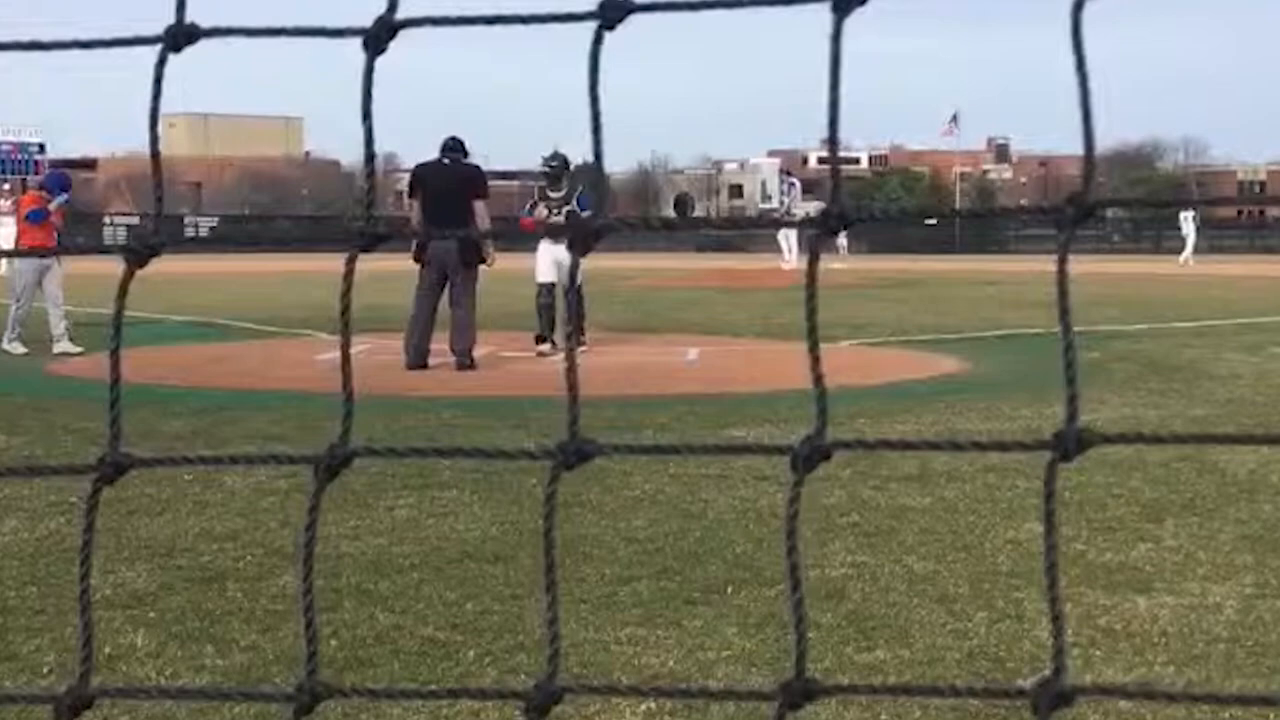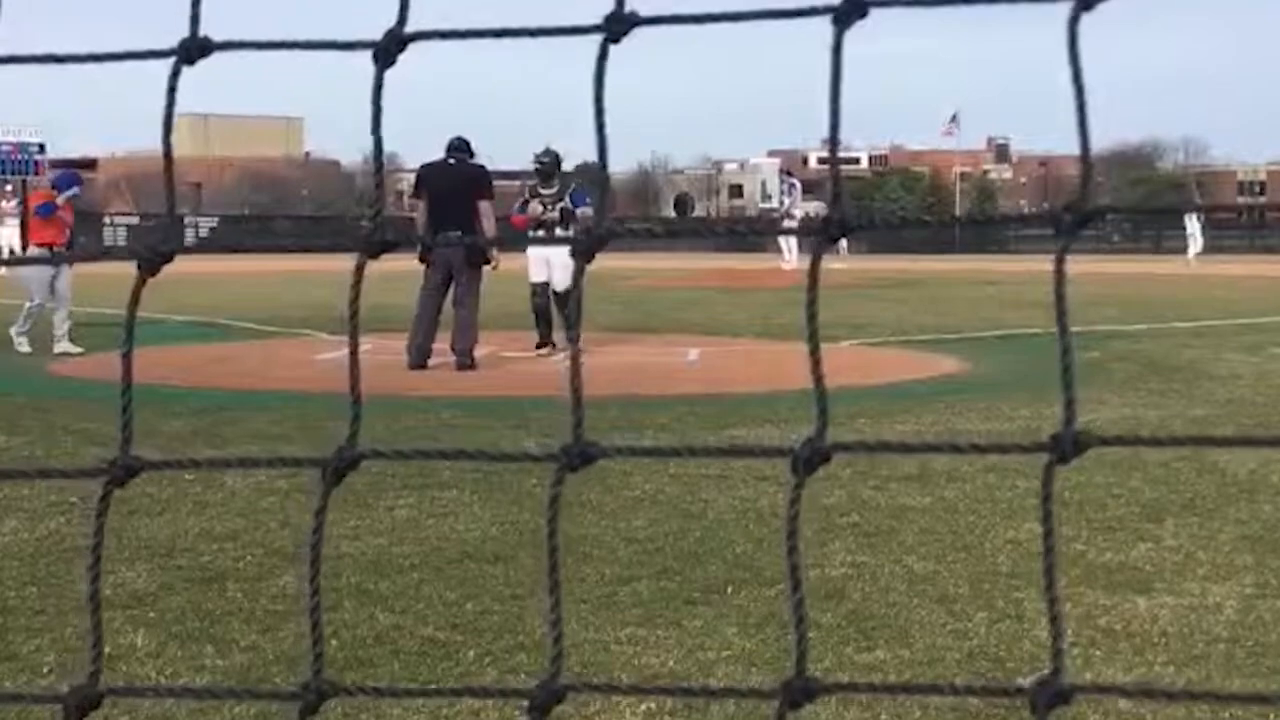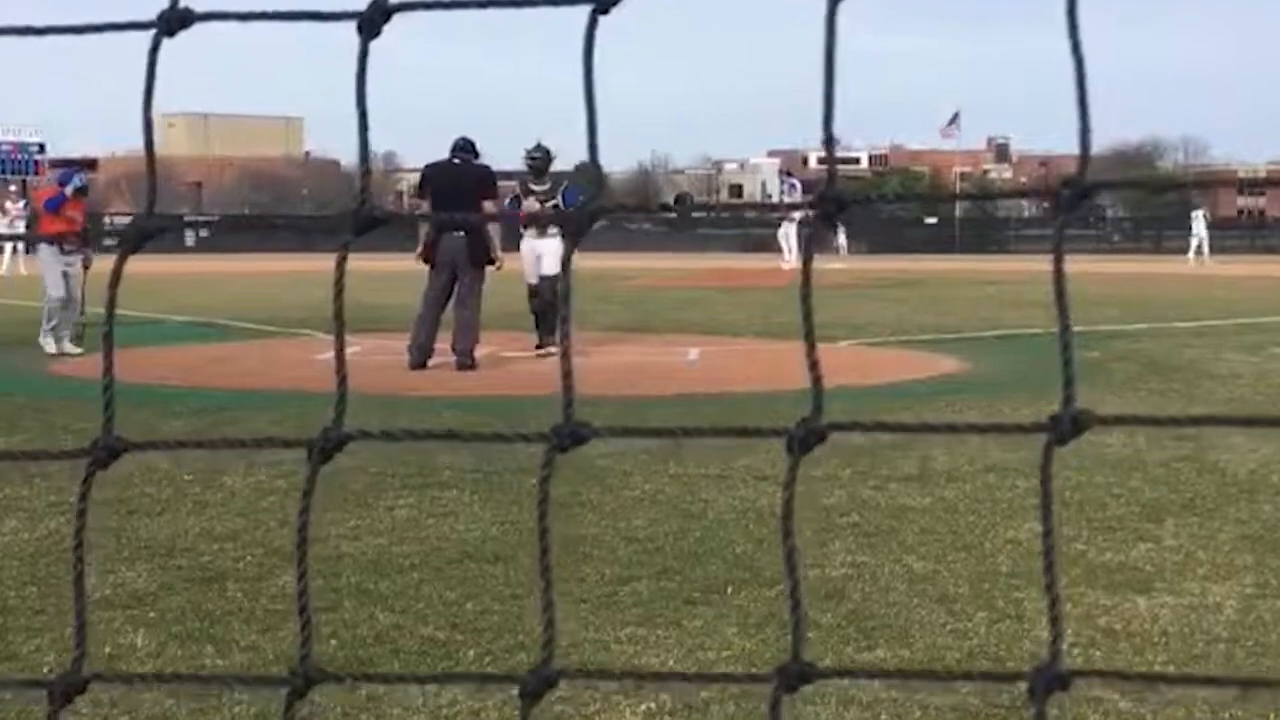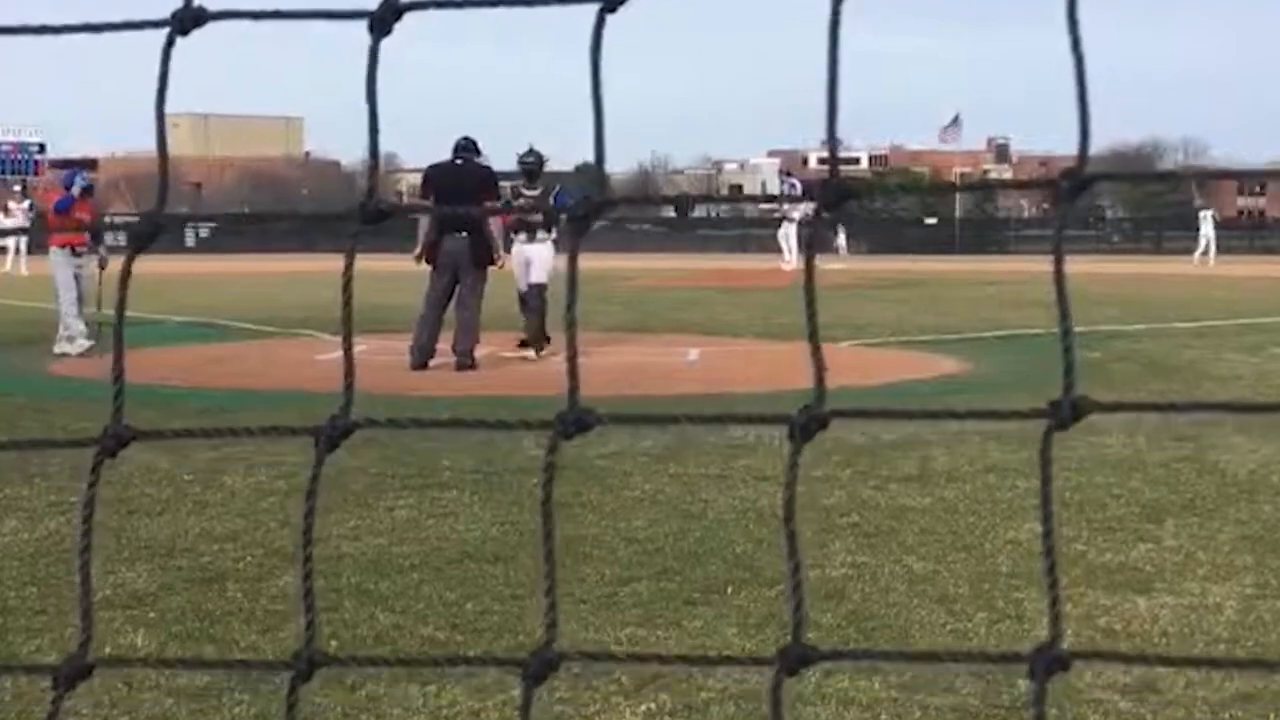
dt=0.2s
person 1, frame 1
left shoulder: (420, 172)
right shoulder: (472, 172)
left elbow: (416, 211)
right elbow: (480, 212)
left wrist: (418, 241)
right wrist: (488, 245)
left hip: (431, 244)
right hip: (462, 244)
left knee: (424, 301)
right knee: (463, 303)
left ankle: (415, 356)
right ankle: (463, 357)
person 1, frame 2
left shoulder: (426, 171)
right shoulder: (478, 172)
left elbow: (421, 212)
right elbow: (485, 212)
left wrist: (422, 242)
right wrist: (492, 248)
left hip: (437, 243)
right hip: (468, 244)
left knee: (428, 301)
right knee: (466, 302)
left ankle: (417, 356)
right ankle: (464, 356)
person 1, frame 3
left shoulder: (431, 171)
right shoulder: (483, 172)
left elbow: (425, 210)
right elbow: (489, 212)
left wrist: (422, 243)
right wrist: (496, 248)
left hip: (441, 243)
right hip: (471, 244)
left knee: (432, 300)
right knee: (468, 302)
left ankle: (418, 355)
right ankle: (464, 356)
person 1, frame 4
left shoulder: (433, 172)
right shoulder: (485, 173)
right elbow: (491, 213)
left wrist: (421, 244)
right wrist: (498, 248)
left hip: (444, 243)
right hip: (473, 244)
left knee: (434, 301)
right knee: (469, 303)
left ankle: (419, 356)
right ankle: (464, 356)
person 2, frame 1
left shoulder: (577, 193)
right shoulder: (539, 194)
left elbow: (591, 217)
right elbow: (525, 222)
left wrist: (563, 219)
right wrist: (538, 219)
left hip: (569, 246)
right hip: (546, 247)
left knee: (573, 292)
right knee: (544, 291)
left ankle: (578, 336)
right ankle: (546, 339)
person 2, frame 2
left shoulder: (570, 190)
right shoulder: (530, 191)
left elbow: (587, 213)
right elbow: (515, 220)
left wrist: (557, 215)
right wrist: (531, 216)
left hip: (561, 245)
right hip: (536, 245)
left knee: (561, 292)
right knee: (538, 292)
right ankle: (545, 339)
person 2, frame 3
left shoulder: (562, 187)
right shoulder: (520, 188)
left wrist: (553, 214)
right wrist: (526, 212)
left hip: (552, 241)
right hip: (529, 243)
left knee: (548, 285)
right knee: (535, 291)
left ankle: (550, 338)
right ankle: (546, 337)
person 2, frame 4
left shoulder: (553, 192)
right shoulder: (512, 193)
left wrist: (543, 217)
right wrist: (515, 216)
left hip: (542, 247)
right hip: (519, 248)
left knee: (536, 293)
right knee: (526, 297)
left ankle: (533, 343)
right ankle: (539, 336)
person 3, frame 1
left shoulder: (57, 206)
right shoulder: (29, 199)
right elbow: (36, 217)
left wrist: (58, 255)
right wrist: (57, 202)
left hip: (50, 258)
right hip: (28, 256)
left knee: (56, 300)
right knee: (23, 302)
left ankle: (61, 341)
right ankle: (11, 340)
person 3, frame 2
left shoulder: (68, 204)
right shoulder: (39, 196)
right elbow: (44, 210)
left wrist: (69, 253)
right wrist: (65, 196)
left hip: (61, 256)
right hip: (40, 254)
left knee: (63, 299)
right knee: (38, 300)
left ankle: (61, 341)
right ankle: (19, 332)
person 3, frame 3
left shoulder: (79, 202)
right shoulder: (47, 193)
right elbow: (52, 205)
left wrist: (87, 252)
right wrist: (71, 187)
left hip: (73, 254)
right hip: (50, 252)
left knee: (73, 299)
right knee: (56, 295)
left ankle: (65, 340)
right ankle: (47, 335)
person 3, frame 4
left shoulder: (87, 203)
right shoulder: (56, 197)
left elbow: (94, 229)
right elbow: (62, 207)
left wrist: (101, 251)
right wrist: (77, 186)
left hip: (81, 256)
right hip: (61, 255)
left knee: (77, 301)
right knee: (68, 298)
left ankle: (63, 341)
right ankle: (79, 339)
